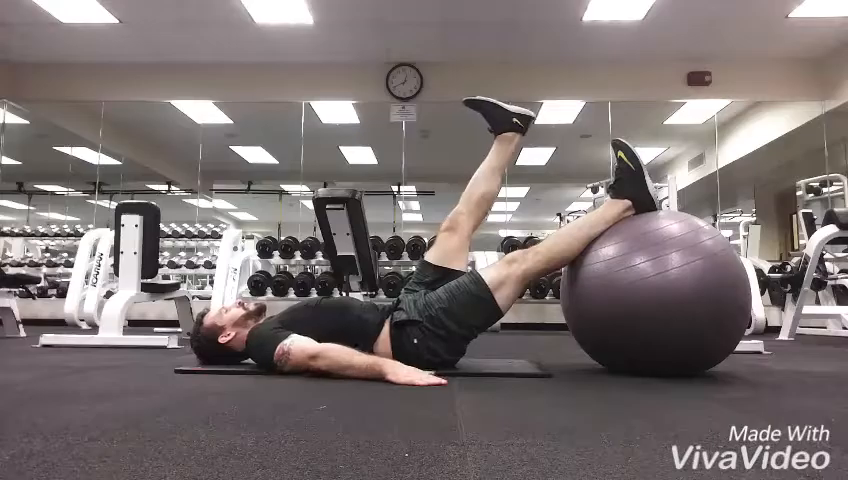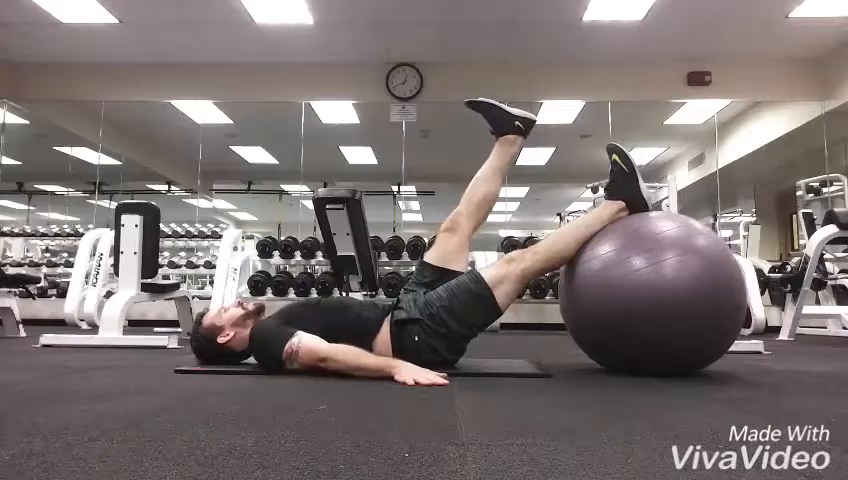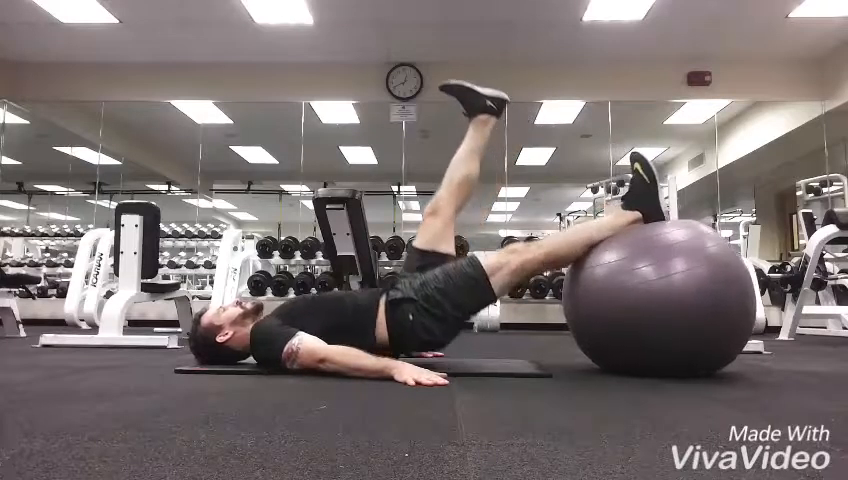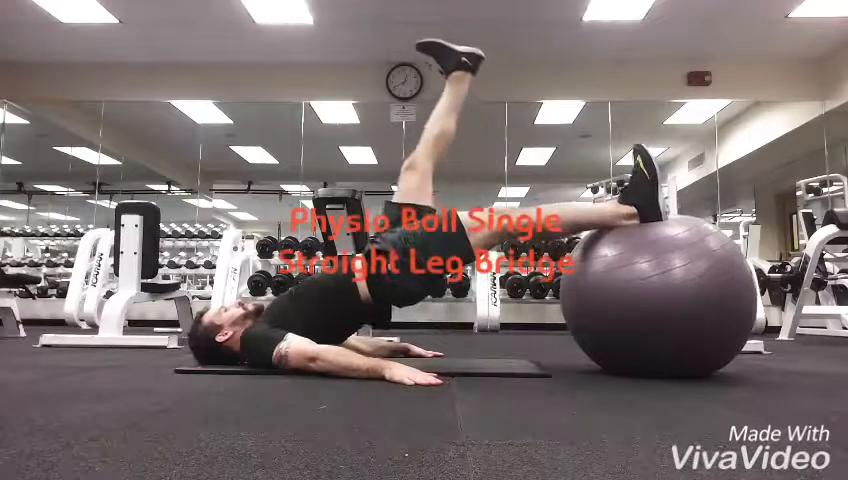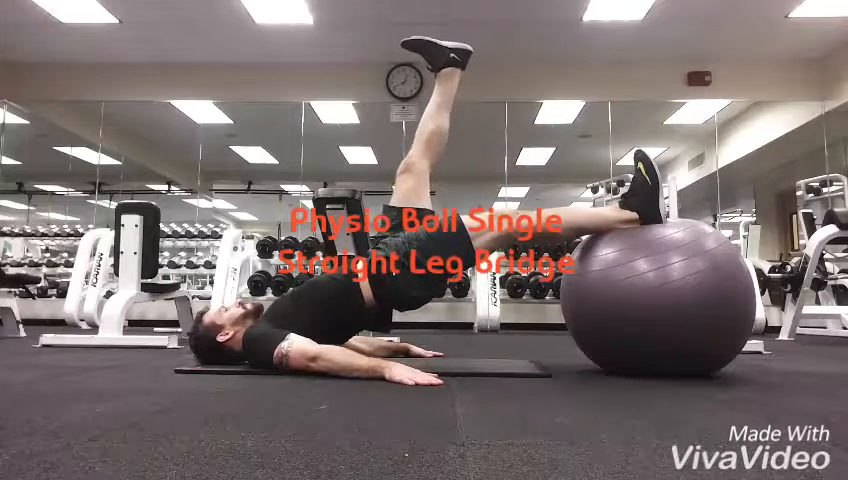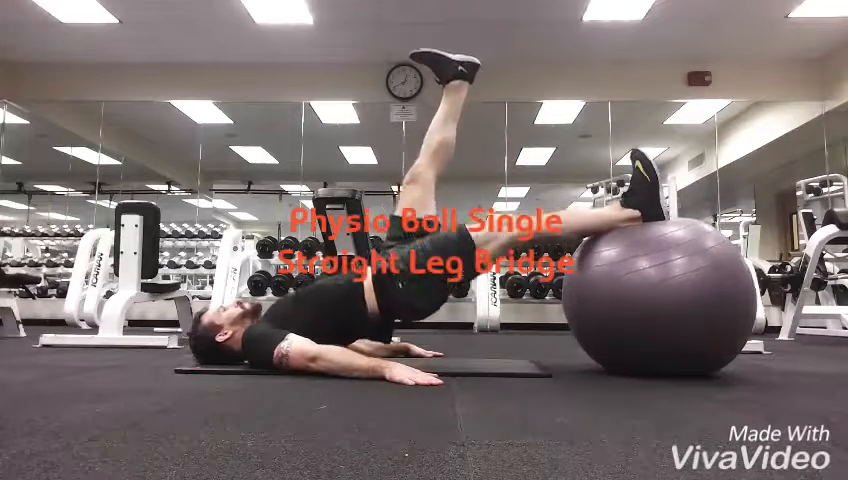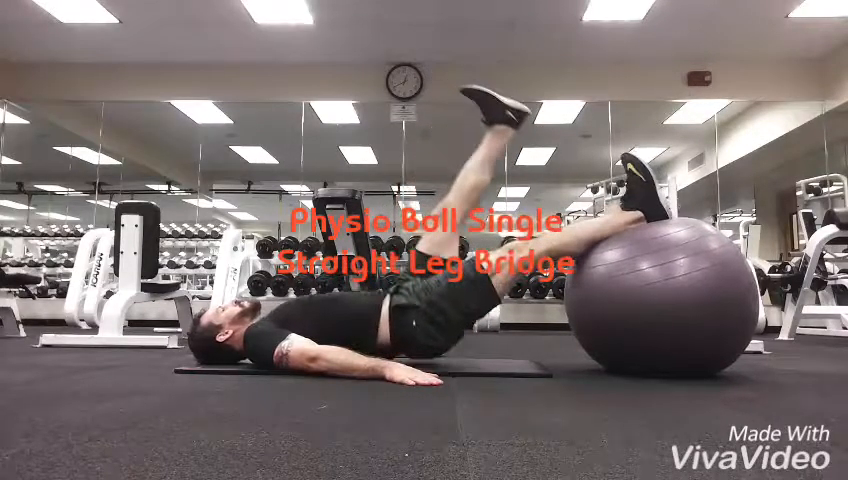
dt=0.4s
person 1, frame 1
left shoulder: (276, 327)
right shoulder: (263, 341)
right elbow: (314, 354)
right wrist: (389, 366)
left hip: (406, 312)
right hip: (415, 335)
left knee: (455, 225)
right knee: (519, 263)
left ankle: (507, 134)
right ankle: (624, 202)
person 1, frame 2
left shoulder: (276, 327)
right shoulder: (265, 338)
right elbow: (324, 354)
right wrist: (396, 366)
left hip: (404, 312)
right hip: (415, 336)
left knee: (457, 225)
right knee: (518, 262)
left ankle: (509, 139)
right ankle: (618, 205)
person 1, frame 3
left shoulder: (274, 327)
right shoulder: (265, 338)
right elbow: (323, 355)
right wrist: (395, 366)
left hip: (401, 299)
right hip: (410, 315)
left knee: (439, 211)
right knee: (519, 256)
left ankle: (482, 118)
right ankle: (633, 213)
person 1, frame 4
left shoulder: (269, 324)
right shoulder: (257, 341)
left elbow: (338, 339)
right elbow: (313, 357)
right wrist: (388, 369)
left hip: (383, 261)
right hip: (392, 268)
left knee: (416, 167)
right knee: (505, 219)
left ankle: (458, 76)
right ankle: (629, 210)
person 1, frame 5
left shoulder: (270, 325)
right shoulder: (259, 341)
left elbow: (338, 339)
right elbow: (313, 356)
right wrist: (388, 368)
left hip: (387, 262)
right hip: (396, 273)
left knee: (413, 168)
right knee: (508, 224)
left ankle: (447, 72)
right ankle: (630, 214)
person 1, frame 6
left shoulder: (268, 326)
right shoulder: (258, 341)
left elbow: (342, 340)
right elbow: (312, 355)
right wrist: (387, 368)
left hip: (389, 271)
right hip: (399, 282)
left knee: (420, 178)
right knee: (511, 228)
left ankle: (455, 83)
right ankle: (632, 212)
person 1, frame 7
left shoulder: (271, 324)
right shoulder: (259, 339)
right elbow: (314, 355)
right wrist: (387, 367)
left hip: (404, 301)
right hip: (416, 320)
left knee: (448, 214)
right knee: (522, 250)
left ankle: (499, 127)
right ankle: (634, 214)
